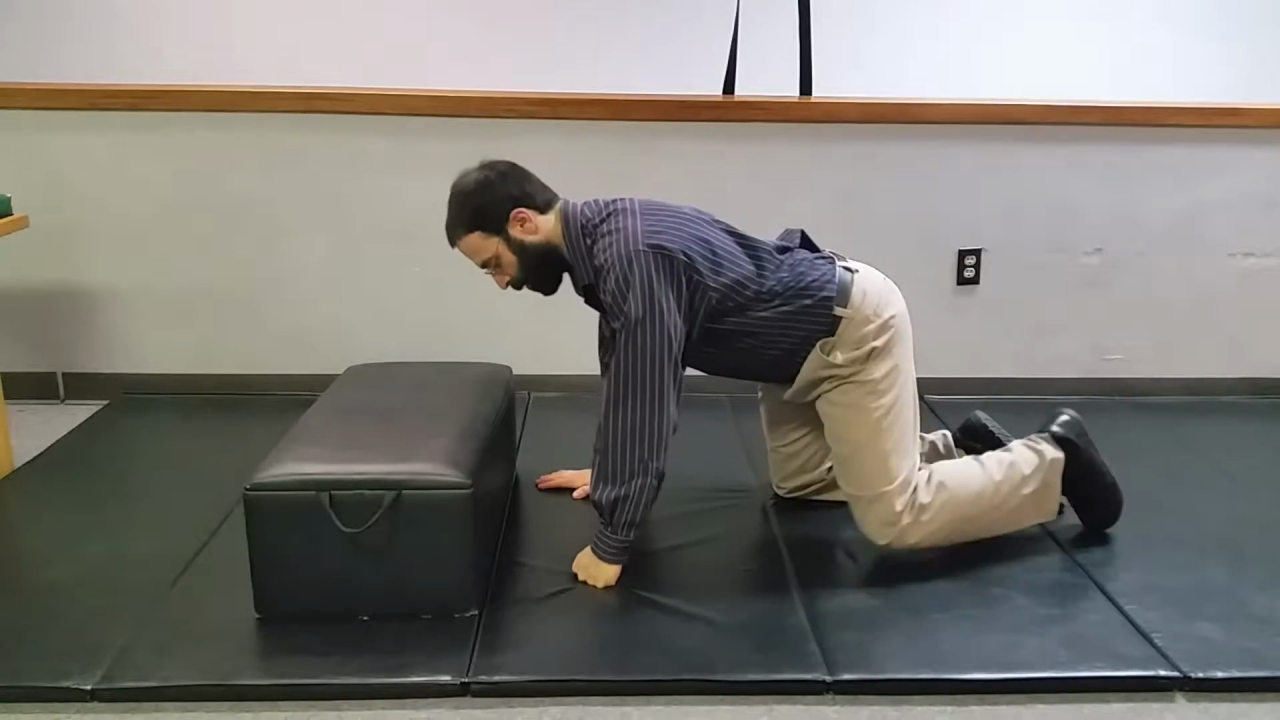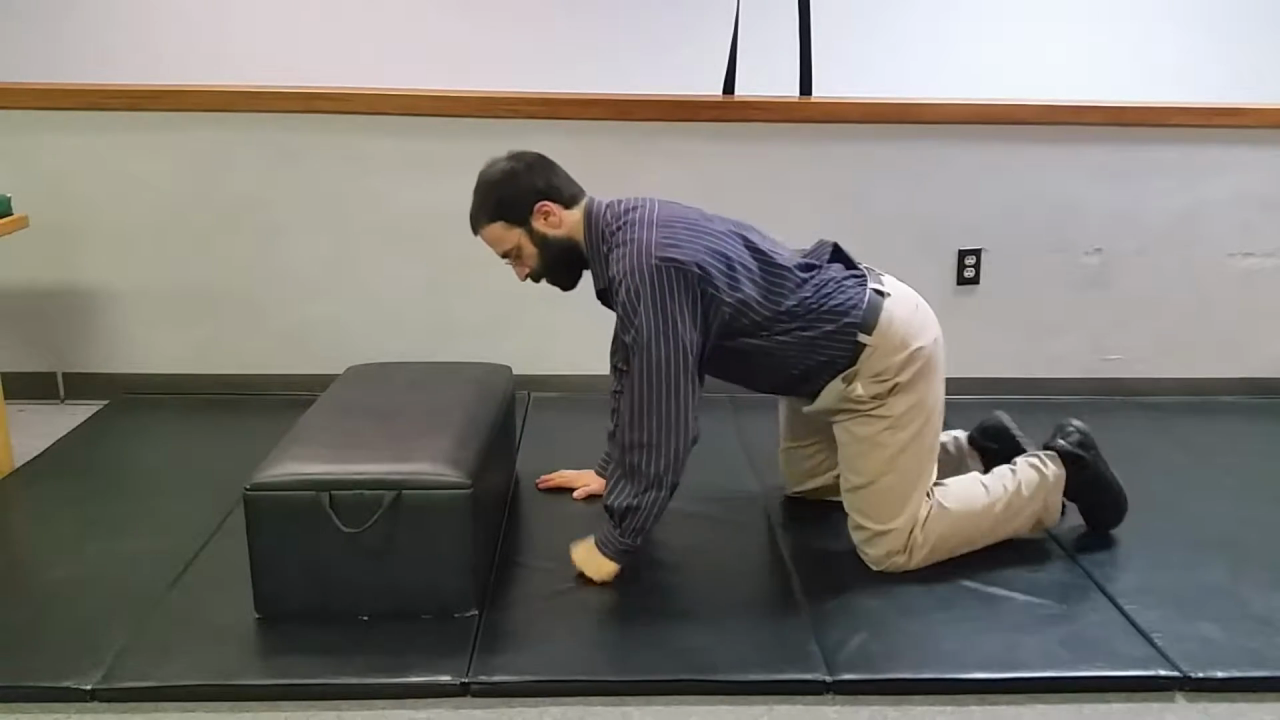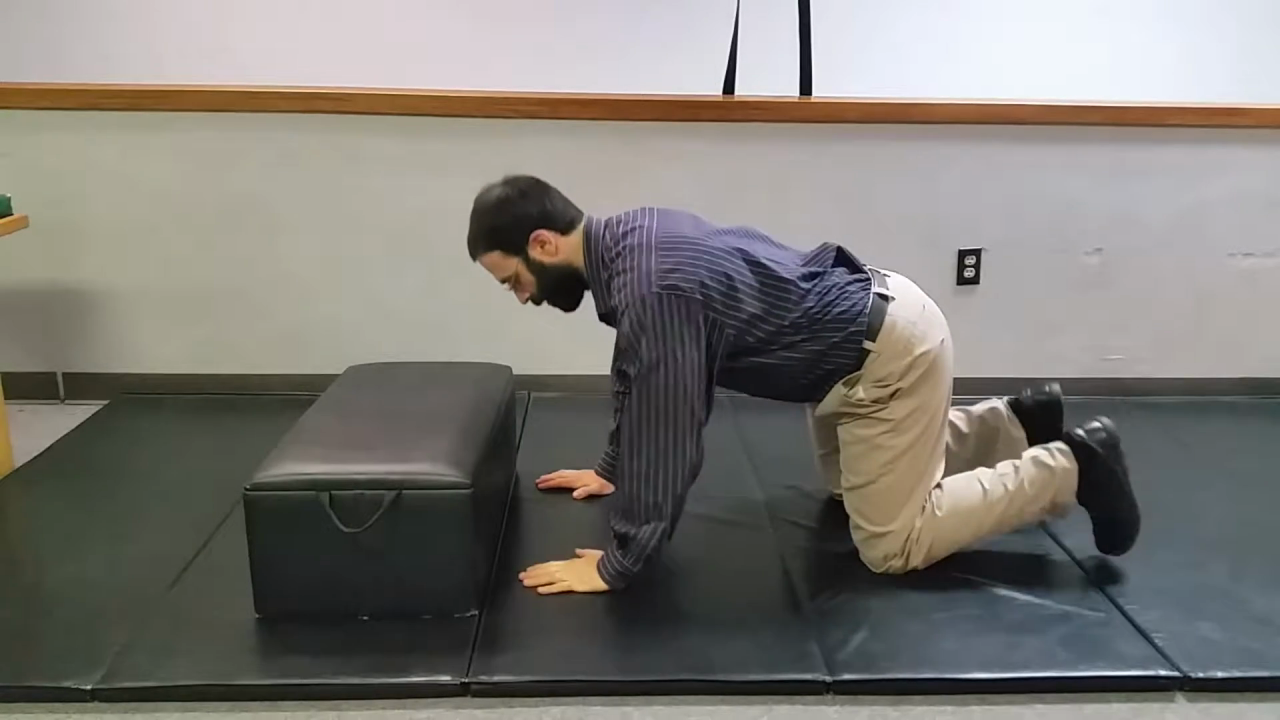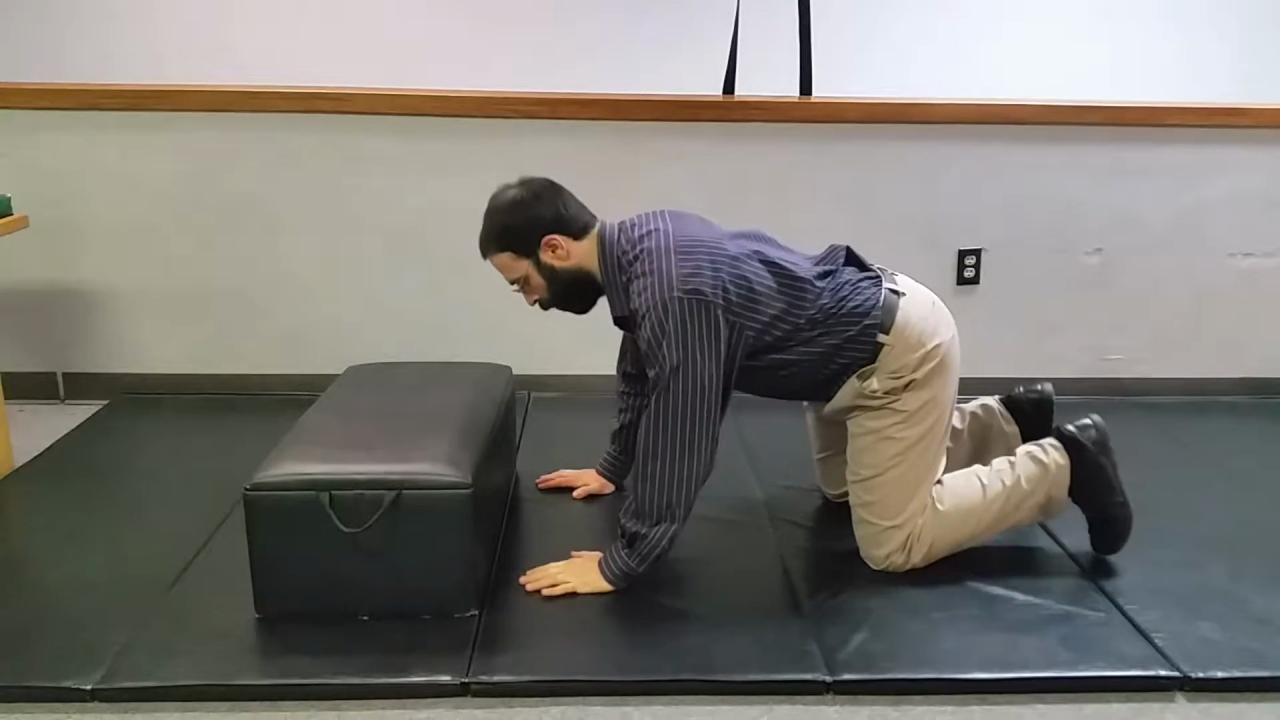
dt=0.3s
person 1, frame 1
left shoulder: (630, 254)
right shoulder: (603, 236)
left elbow: (644, 402)
right elbow: (622, 374)
left wrist: (610, 545)
right wrist: (606, 473)
left hip: (854, 328)
right hip: (807, 335)
left knee: (892, 515)
right knee: (799, 483)
left ankle: (1052, 457)
right ankle: (961, 447)
person 1, frame 2
left shoulder: (648, 264)
right shoulder: (627, 230)
left elbow: (665, 418)
right elbow: (635, 375)
left wrist: (614, 545)
right wrist: (611, 471)
left hip: (883, 349)
right hip: (846, 332)
left knee: (892, 544)
right knee: (807, 483)
left ankle: (1057, 470)
right ankle: (976, 452)
person 1, frame 3
left shoulder: (653, 290)
right shoulder: (628, 238)
left elbow: (668, 441)
right elbow: (635, 380)
left wrist: (614, 568)
right wrist: (609, 471)
left hip: (891, 352)
right hip: (868, 320)
left knee: (893, 545)
right knee: (851, 483)
left ankle: (1070, 466)
right ankle: (1022, 422)
person 1, frame 4
left shoulder: (672, 293)
right shoulder: (638, 242)
left elbow: (680, 439)
right elbow: (642, 379)
left wrist: (616, 567)
right wrist: (612, 471)
left hip: (900, 348)
right hip: (868, 327)
left knee: (893, 543)
right knee: (845, 486)
left ankle: (1063, 462)
right ankle: (1009, 421)
